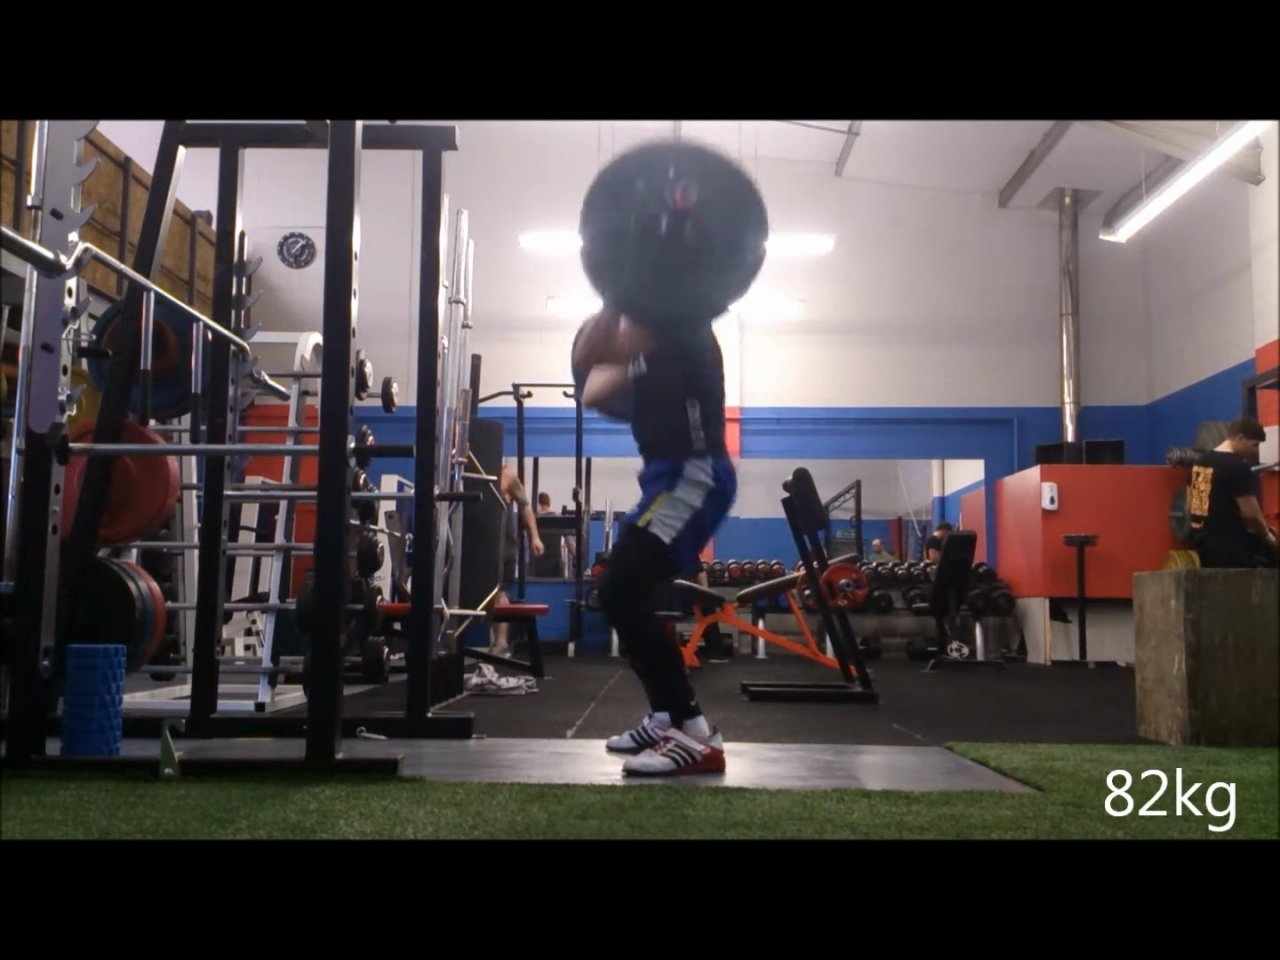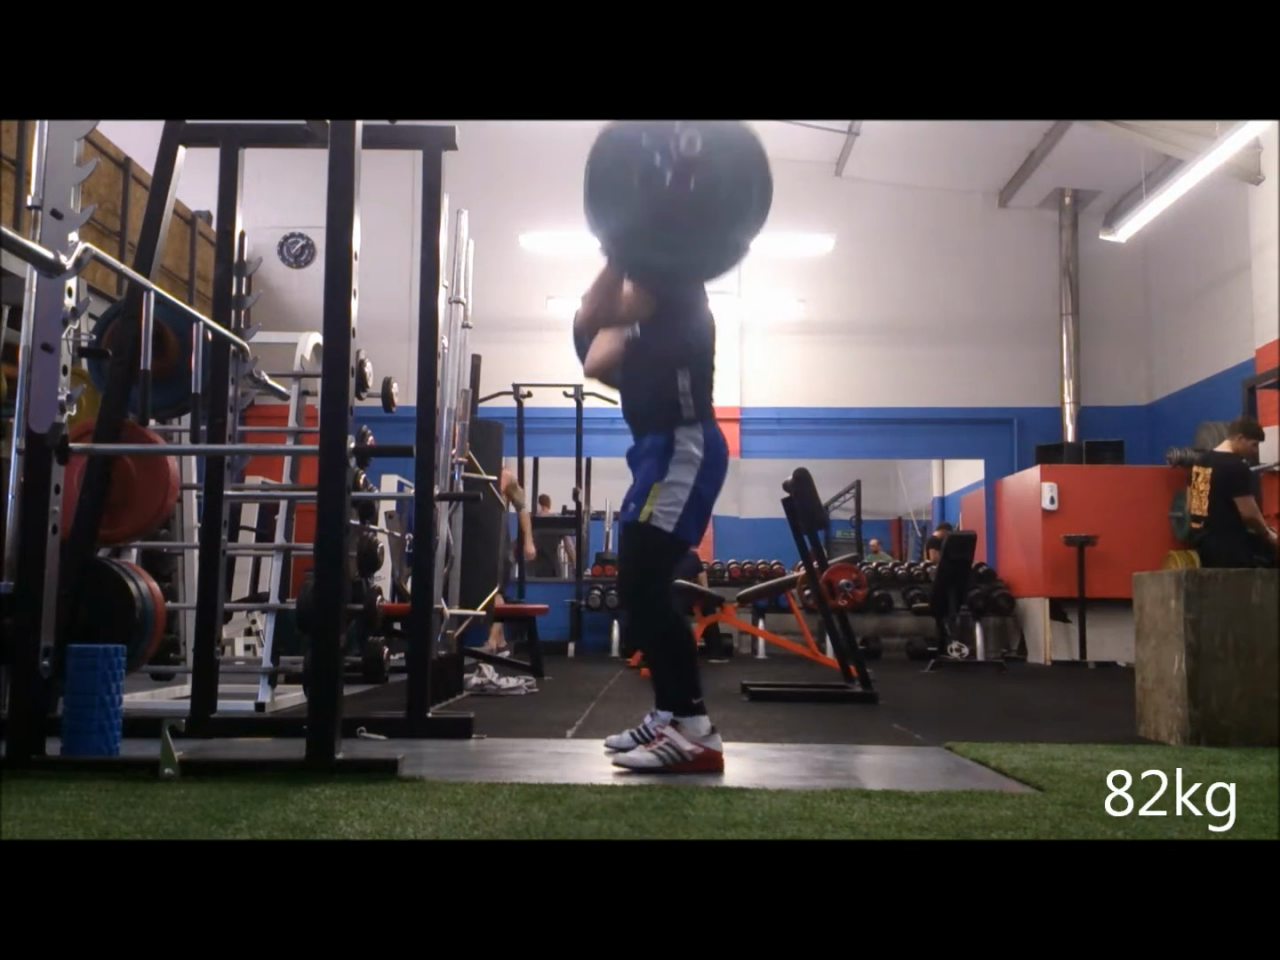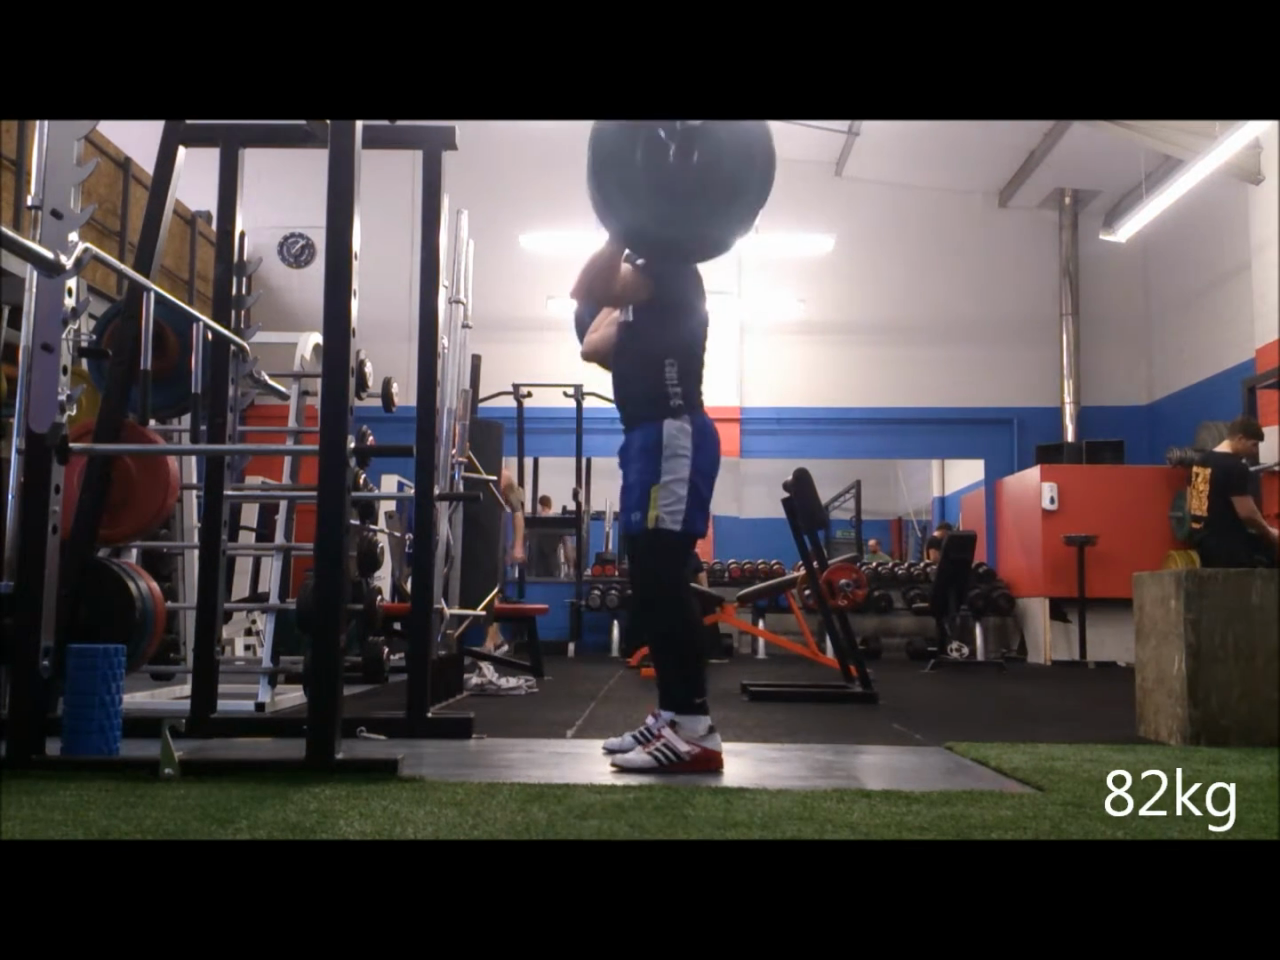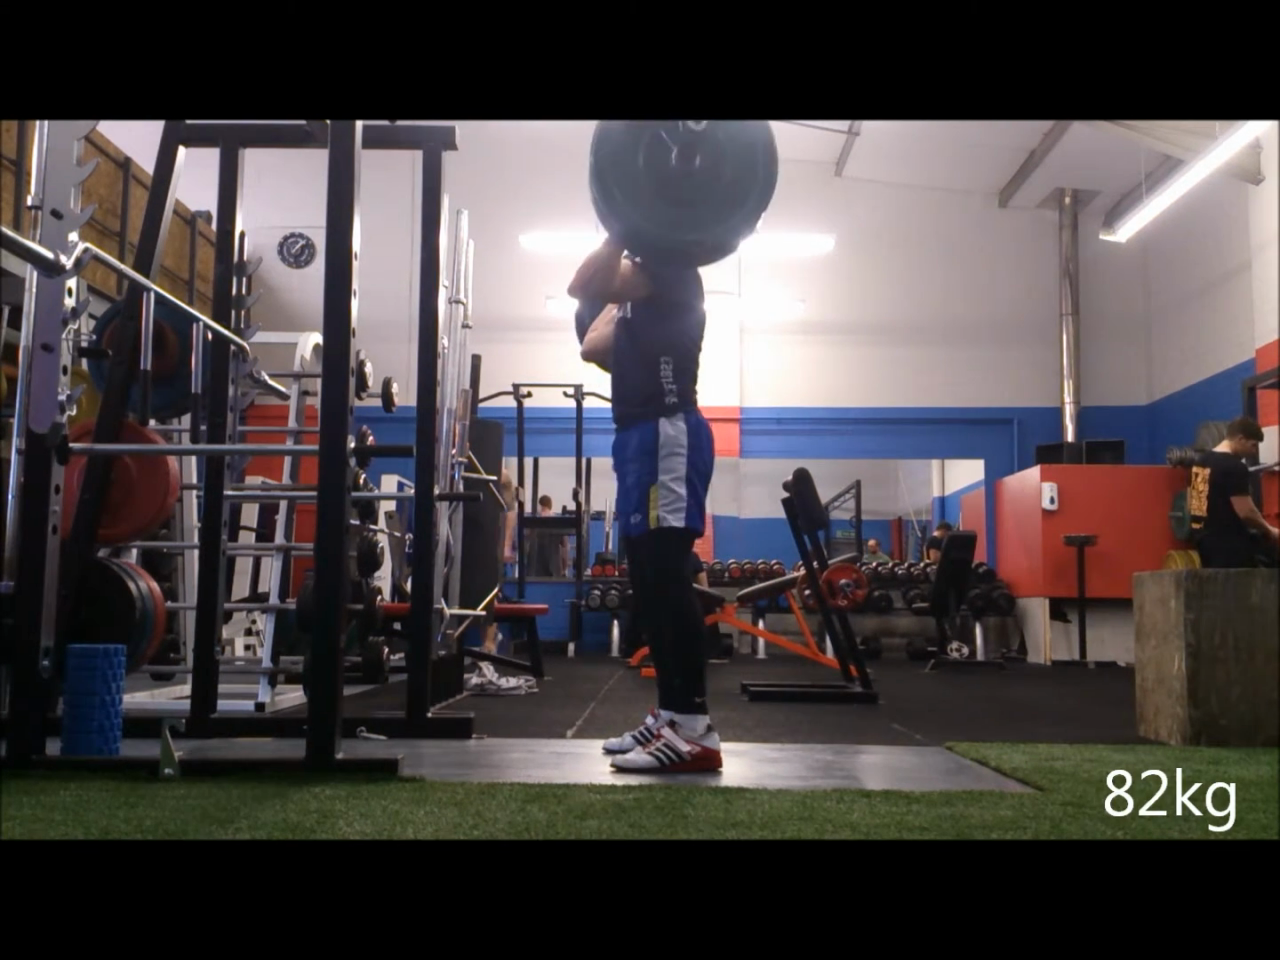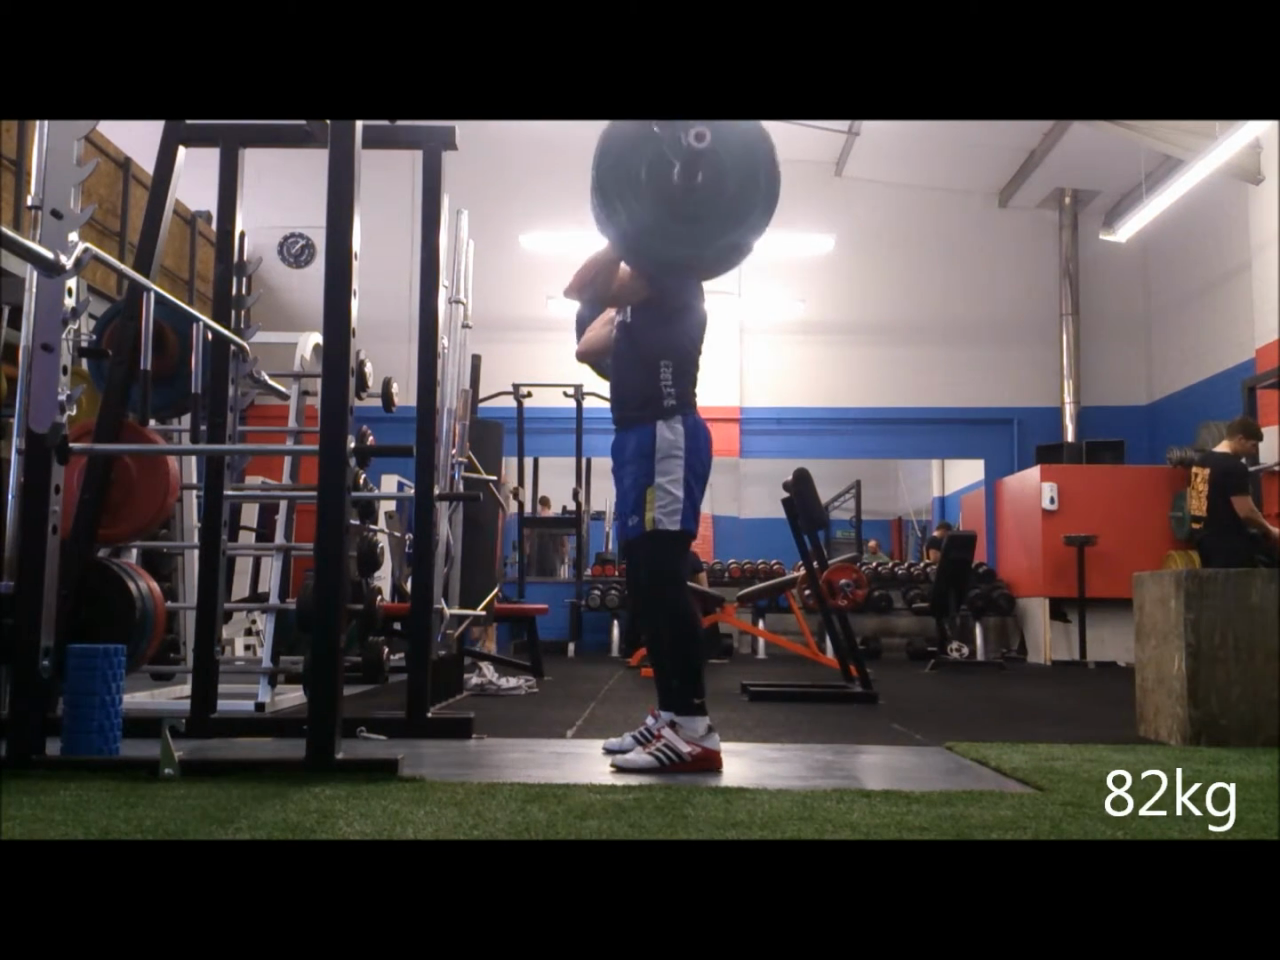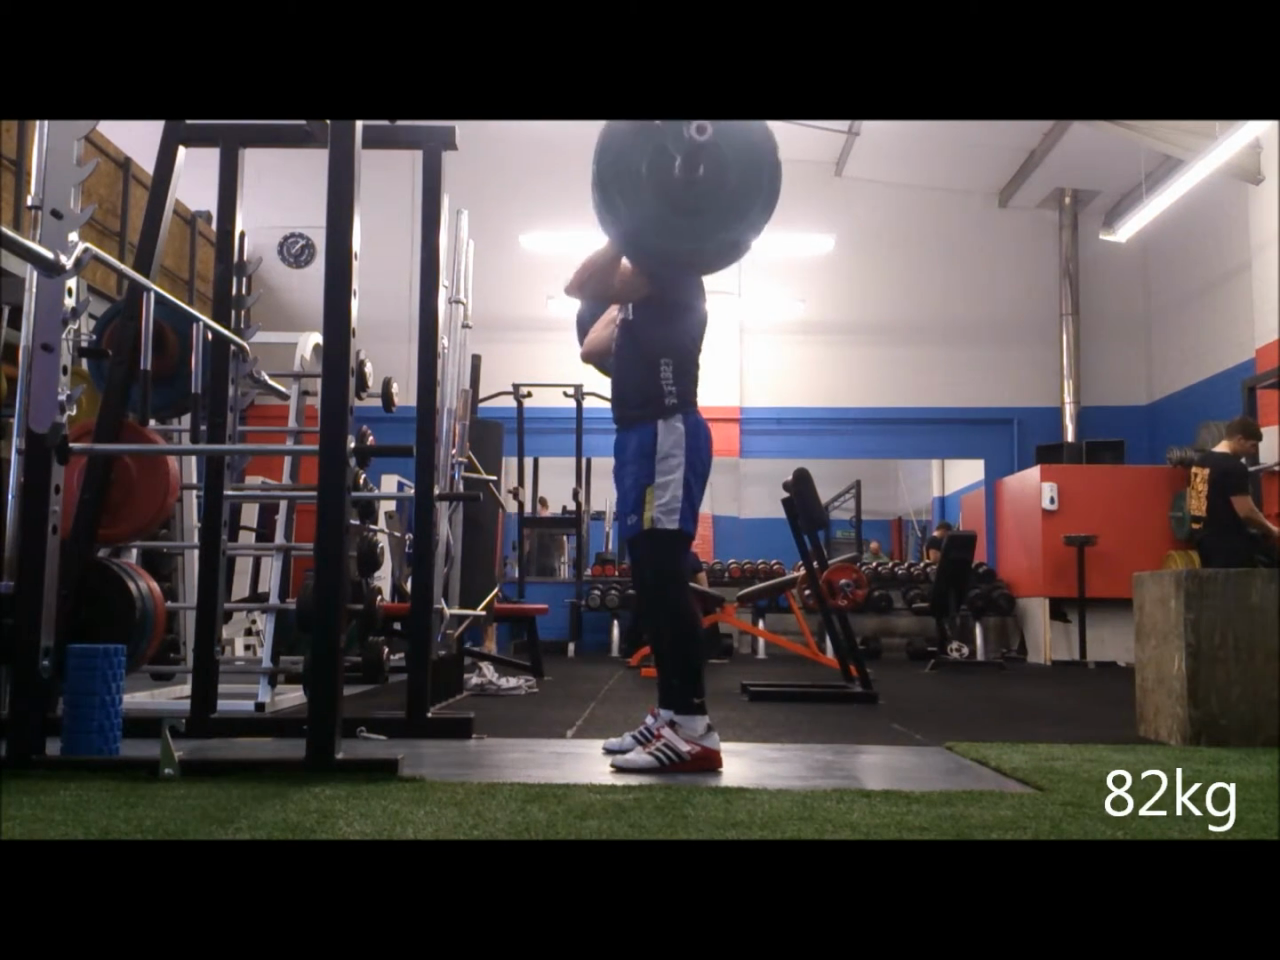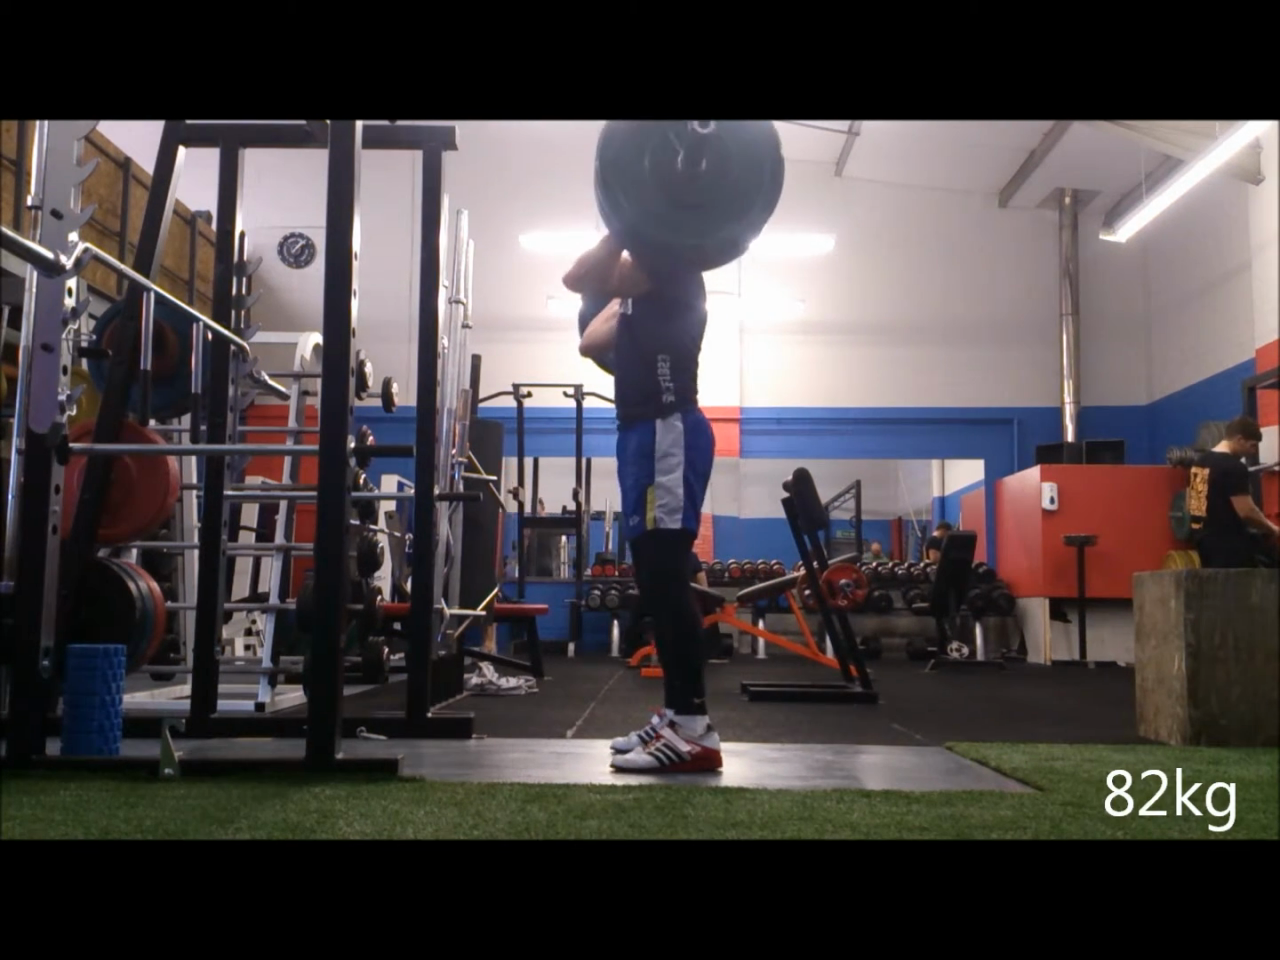
dt=0.1s
person 1, frame 1
right shoulder: (652, 333)
left elbow: (589, 355)
right elbow: (592, 394)
left hip: (693, 473)
right hip: (675, 472)
left knee: (620, 595)
right knee: (624, 594)
left ankle: (694, 733)
right ankle: (668, 717)
person 1, frame 2
left shoulder: (673, 284)
right shoulder: (649, 300)
left elbow: (589, 318)
right elbow: (595, 364)
right wrist: (619, 261)
left hip: (681, 446)
right hip: (664, 448)
left knee: (643, 586)
right knee: (642, 587)
left ankle: (693, 733)
right ankle: (672, 717)
person 1, frame 3
left shoulder: (671, 270)
right shoulder: (648, 286)
left elbow: (585, 289)
right elbow: (593, 347)
right wrist: (619, 270)
left hip: (671, 435)
right hip: (651, 437)
left knee: (662, 582)
right knee: (650, 585)
left ankle: (695, 733)
right ankle: (672, 719)
person 1, frame 4
left shoulder: (669, 269)
right shoulder: (645, 286)
left elbow: (583, 286)
right elbow: (592, 347)
left hip: (666, 434)
right hip: (645, 437)
left knee: (664, 582)
right knee: (651, 586)
left ankle: (694, 731)
right ankle: (672, 717)
person 1, frame 5
left shoulder: (670, 272)
right shoulder: (645, 289)
left elbow: (580, 288)
right elbow: (587, 348)
right wrist: (615, 304)
left hip: (663, 435)
right hip: (642, 437)
left knee: (661, 583)
right knee: (648, 585)
left ankle: (694, 733)
right ankle: (672, 719)
person 1, frame 6
left shoulder: (670, 270)
right shoulder: (647, 287)
left elbow: (580, 286)
right elbow: (591, 349)
right wrist: (618, 304)
left hip: (664, 434)
right hip: (644, 436)
left knee: (662, 582)
right knee: (652, 585)
left ankle: (694, 732)
right ankle: (673, 718)
person 1, frame 7
left shoulder: (670, 268)
right shoulder: (649, 284)
left elbow: (578, 278)
right elbow: (590, 343)
right wrist: (621, 286)
left hip: (666, 433)
right hip: (647, 435)
left knee: (663, 579)
right knee: (657, 582)
left ankle: (694, 733)
right ankle: (678, 719)
